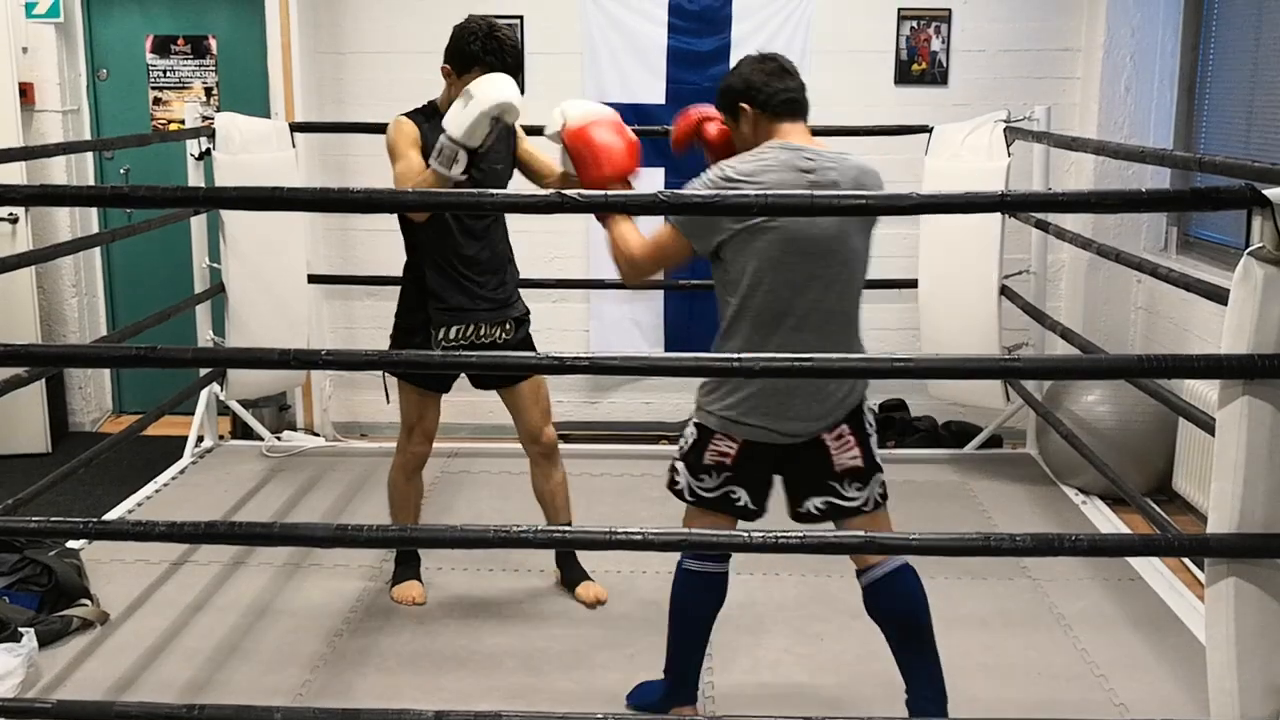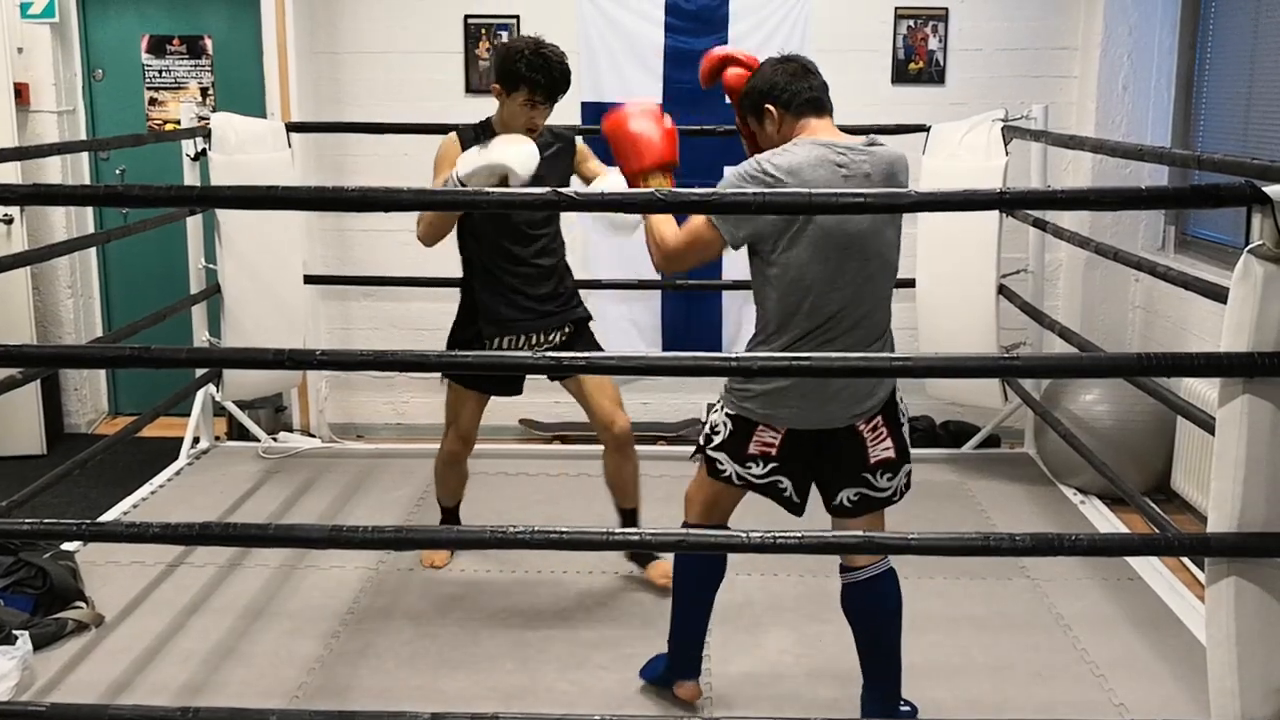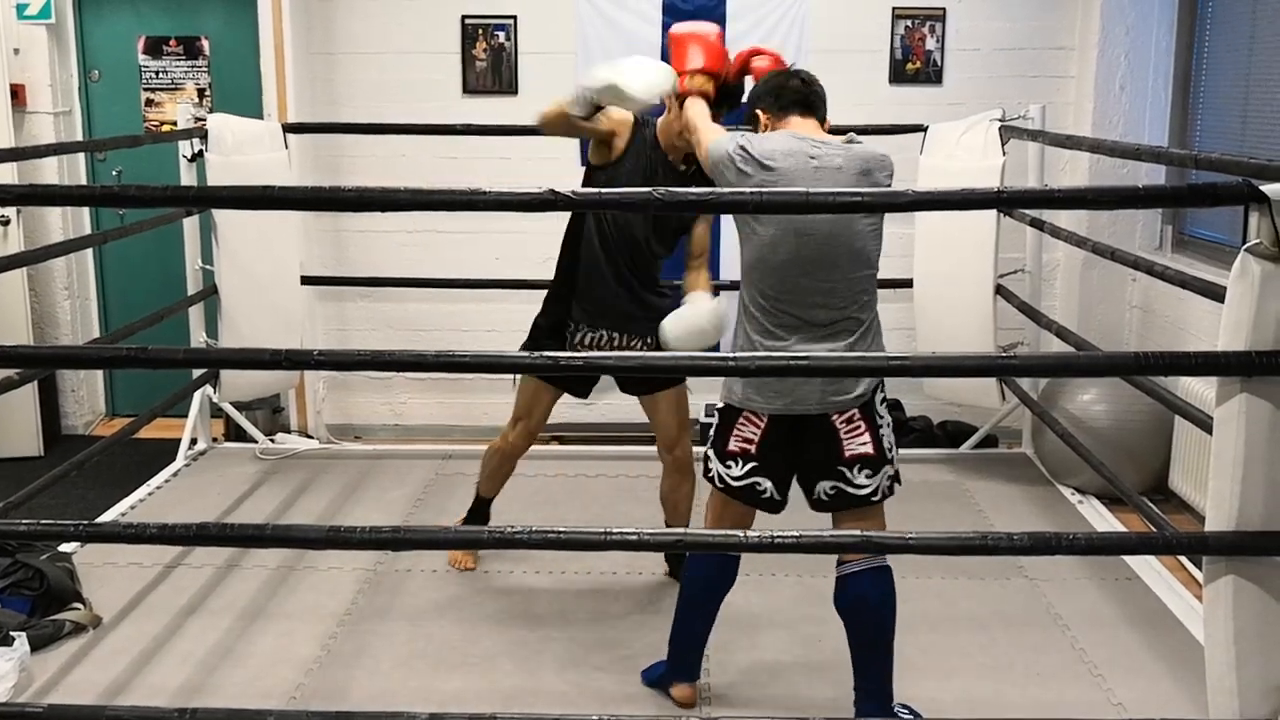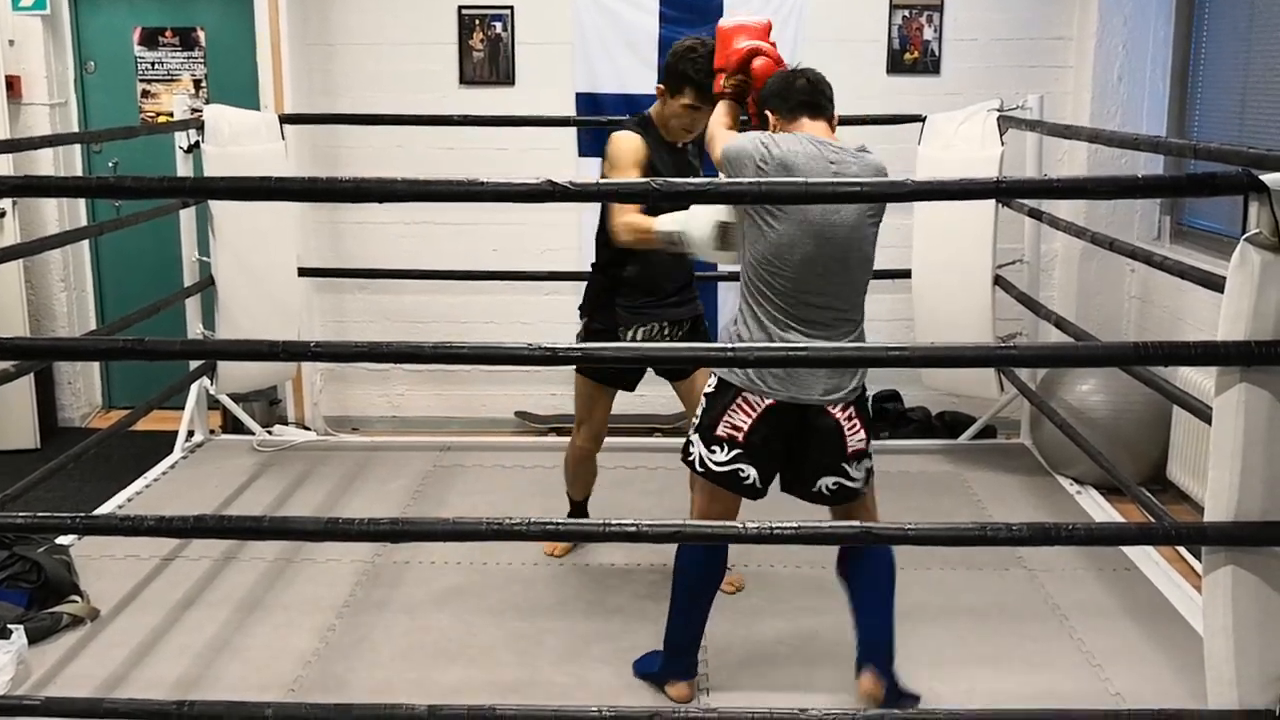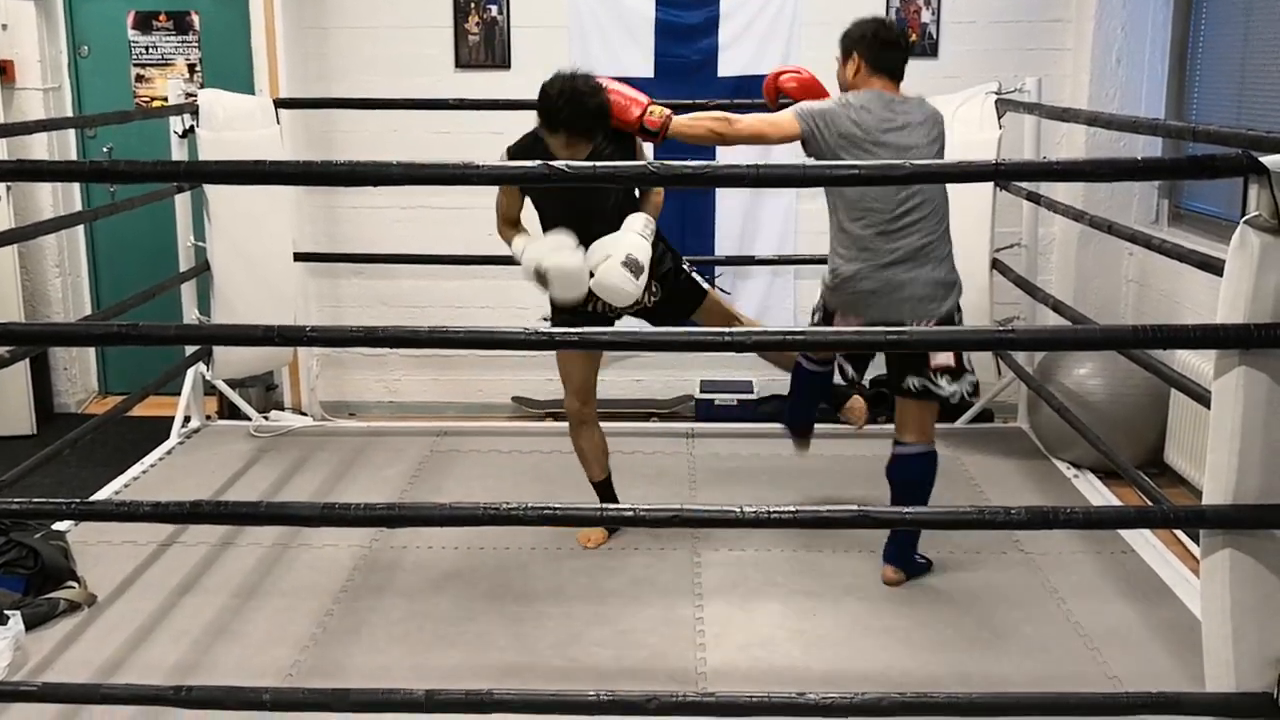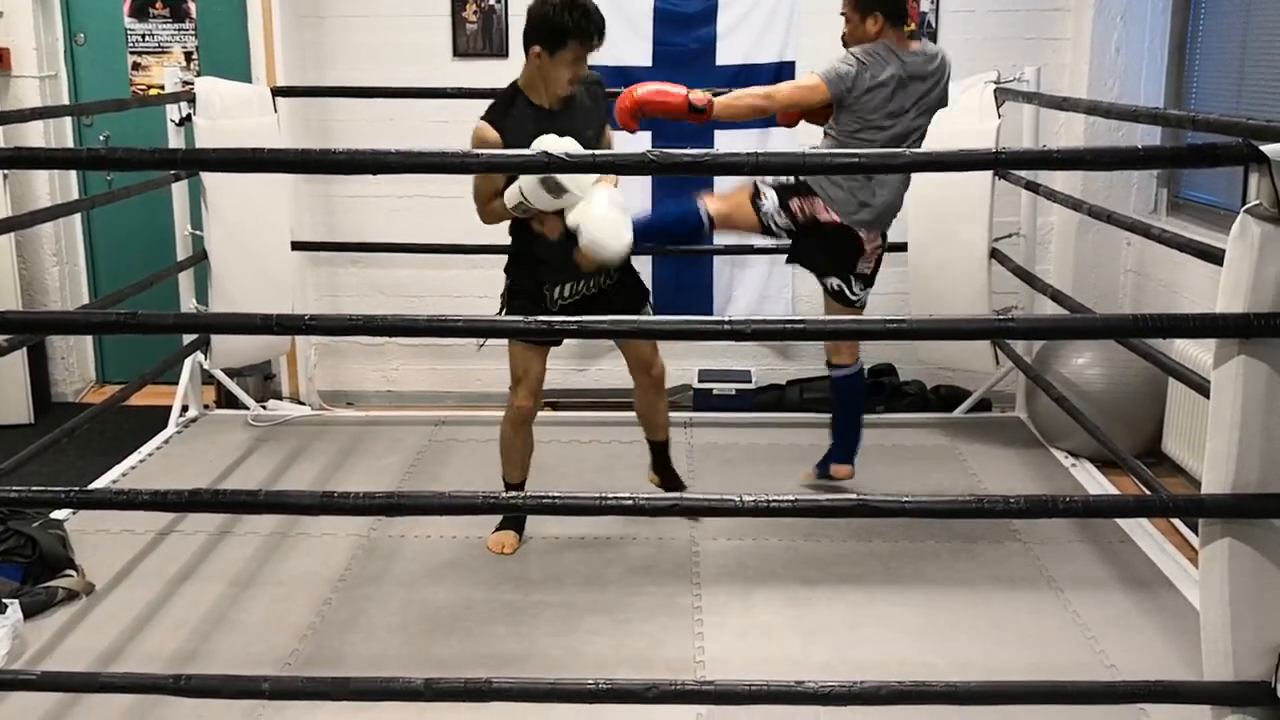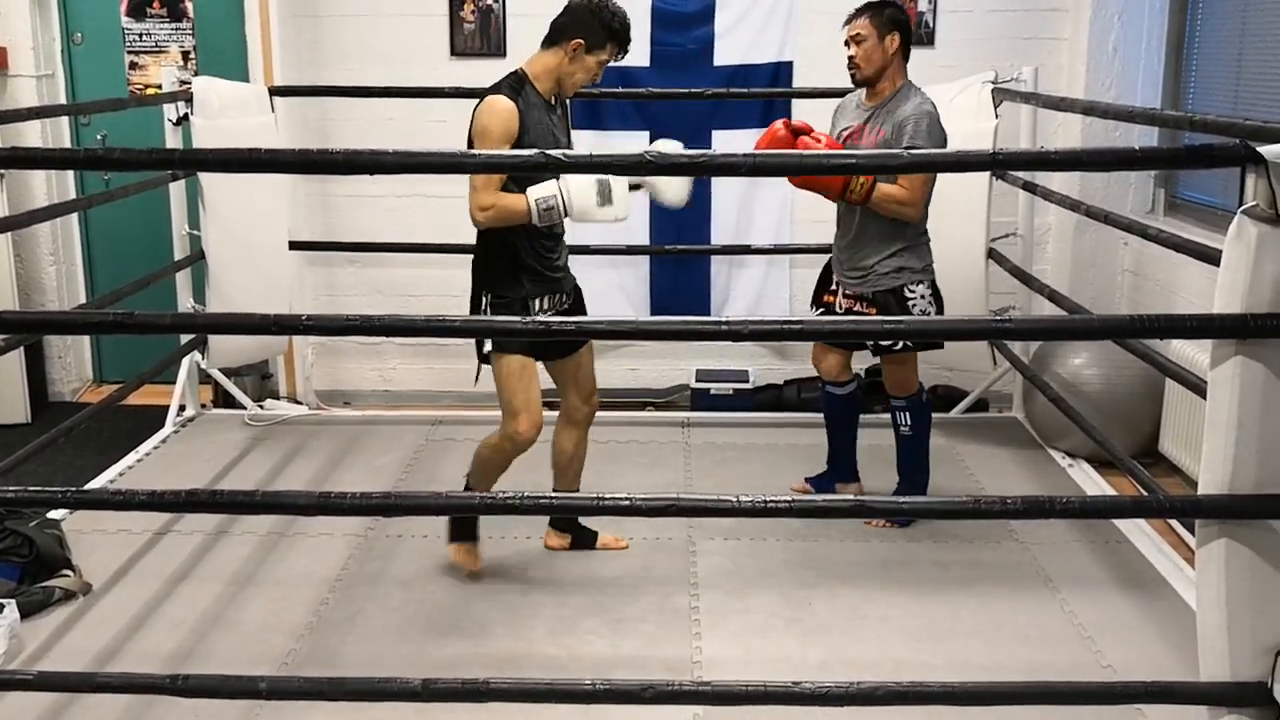
dt=0.7s
person 1, frame 1
left shoulder: (730, 182)
right shoulder: (863, 179)
left elbow: (640, 261)
left hip: (740, 410)
right hip: (833, 405)
left knee: (704, 544)
right knee: (876, 552)
person 1, frame 2
left shoulder: (763, 177)
right shoulder: (890, 164)
left elbow: (671, 255)
left wrist: (647, 181)
right wrist: (754, 94)
left hip: (770, 399)
right hip: (862, 397)
left knee: (703, 511)
right knee: (865, 551)
person 1, frame 3
left shoulder: (746, 157)
right shoulder: (873, 164)
left elbow: (698, 128)
left wrist: (693, 83)
right wrist: (790, 88)
left hip: (761, 392)
right hip: (848, 392)
left knee: (721, 529)
right knee: (861, 545)
person 1, frame 4
left shoulder: (763, 156)
right shoulder: (874, 173)
left elbow: (716, 137)
left wrist: (730, 90)
right wrist: (772, 78)
left hip: (751, 378)
right hip: (835, 384)
left knee: (709, 518)
right knee: (858, 520)
left ankle: (677, 670)
right ankle: (875, 671)
person 1, frame 5
left shoulder: (831, 115)
right shoulder: (930, 119)
left elbow: (732, 128)
left wrist: (649, 118)
left hip: (858, 297)
right hip: (932, 298)
left knee: (814, 351)
right knee: (917, 432)
left ankle: (798, 425)
right ankle: (901, 556)
person 1, frame 6
left shoulder: (861, 69)
right shoulder: (933, 65)
left elbow: (772, 99)
left wrist: (690, 102)
left hip: (823, 203)
right hip: (866, 225)
left knee: (712, 209)
right knee: (843, 347)
right ankle: (841, 459)
person 1, frame 7
left shoulder: (917, 115)
right shoulder: (847, 107)
left elbow: (911, 205)
right elbow: (836, 184)
left wrist: (848, 183)
right wrist: (803, 156)
left hip: (897, 276)
right hip: (846, 267)
left knee: (900, 384)
right knee: (829, 363)
left ankle: (913, 491)
right ankle: (842, 473)
person 2, frame 1
left shoulder: (503, 125)
right shoulder: (409, 129)
left elbow: (556, 181)
right elbow: (417, 204)
right wrist: (459, 138)
left hip: (500, 311)
right hip: (432, 315)
left knee: (543, 440)
right knee: (414, 446)
left ankle: (567, 561)
right ankle: (406, 560)
person 2, frame 2
left shoulder: (564, 146)
right shoulder: (460, 147)
left elbow: (620, 180)
right elbow: (427, 234)
left wrist: (628, 187)
right wrist: (465, 180)
left hip: (557, 316)
right hip: (487, 320)
left knee: (617, 429)
right knee: (455, 444)
right ankle: (449, 525)
person 2, frame 3
left shoulder: (703, 181)
right shoulder: (620, 129)
left elbow: (698, 266)
right elbow: (550, 123)
left wrist: (700, 303)
right wrist: (586, 100)
left hip: (646, 328)
right hip: (574, 317)
left knee: (679, 452)
right knee: (517, 436)
left ankle: (679, 558)
right ankle: (474, 521)
person 2, frame 4
left shoulder: (693, 146)
right shoulder: (628, 143)
right elbow: (627, 229)
left hip: (679, 310)
right hip: (615, 311)
right knee: (588, 437)
right ankle: (576, 517)
person 2, frame 5
left shoulder: (620, 133)
right shoulder: (519, 158)
left elbow: (655, 189)
right elbow: (507, 223)
left wrist: (637, 233)
right wrist: (532, 253)
left hip: (644, 265)
right hip: (580, 286)
left knee: (739, 330)
right knee: (579, 409)
left ankle: (831, 395)
right ankle: (610, 507)
person 2, frame 6
left shoulder: (596, 93)
right shoulder: (496, 127)
right elbow: (487, 209)
left wrist: (595, 206)
right wrist: (528, 198)
left hip: (603, 262)
right hip: (537, 273)
left knee: (650, 369)
right knee: (524, 402)
left ankle: (663, 470)
right ankle: (515, 512)
person 2, frame 7
left shoulder: (555, 102)
right shoulder: (502, 106)
right elbow: (483, 209)
left wrist: (635, 174)
right wrist: (562, 197)
left hip: (554, 279)
right hip: (508, 290)
left knee: (581, 405)
right knee: (523, 427)
left ankle: (563, 525)
right ankle: (464, 516)
